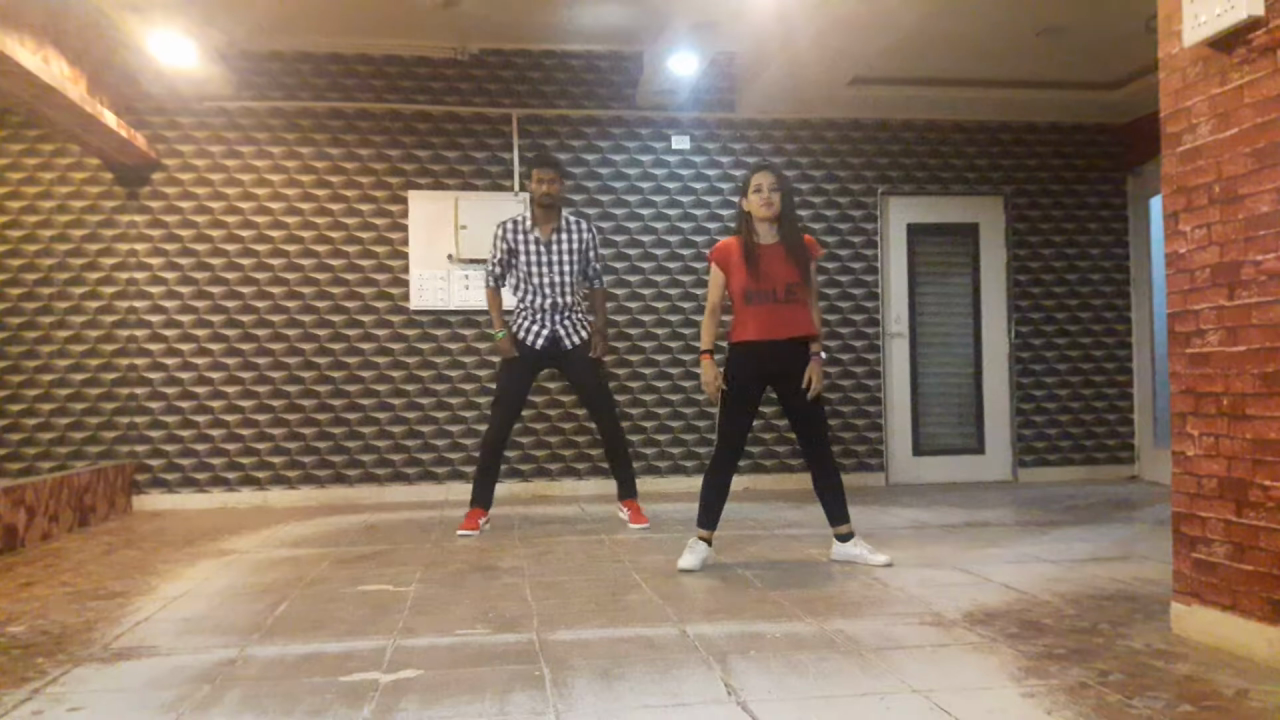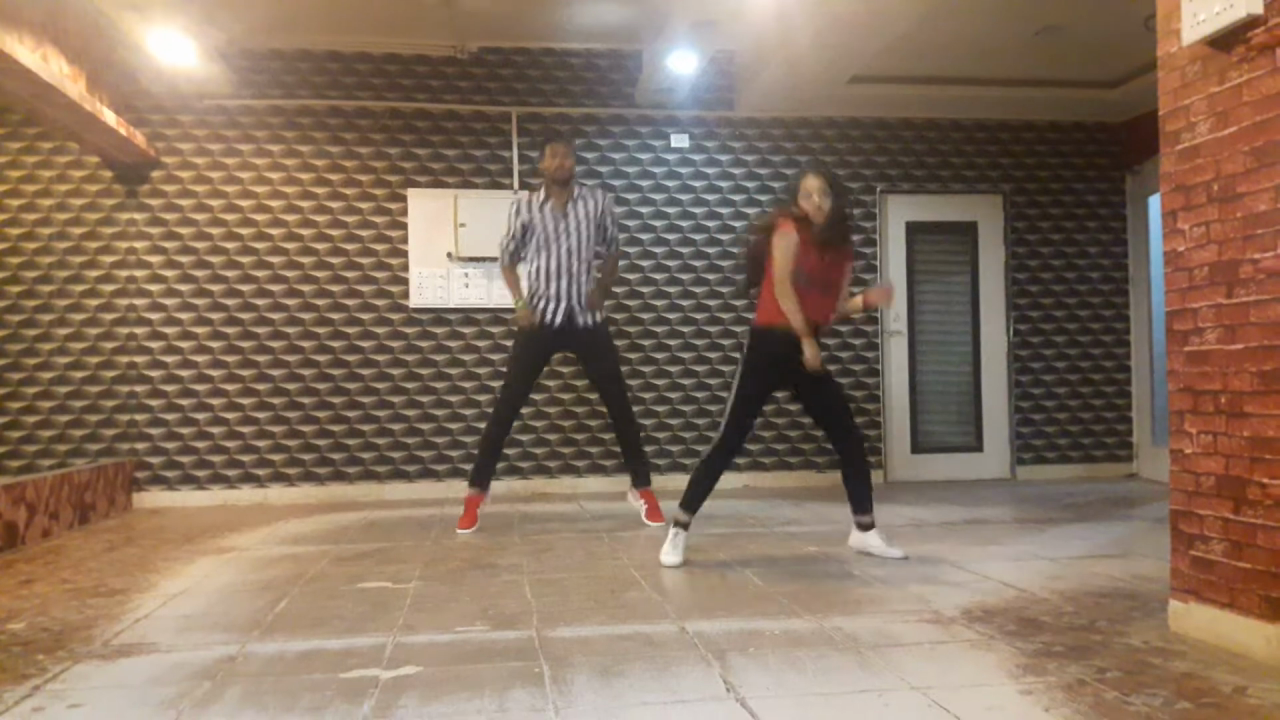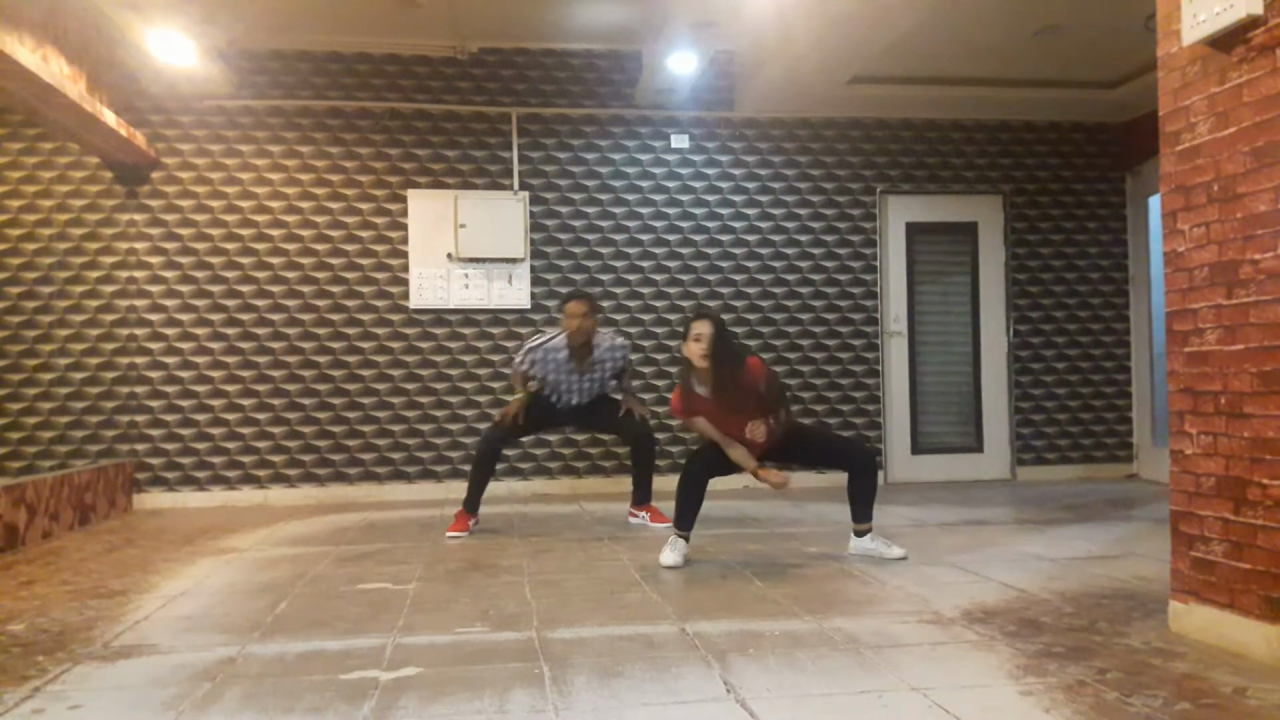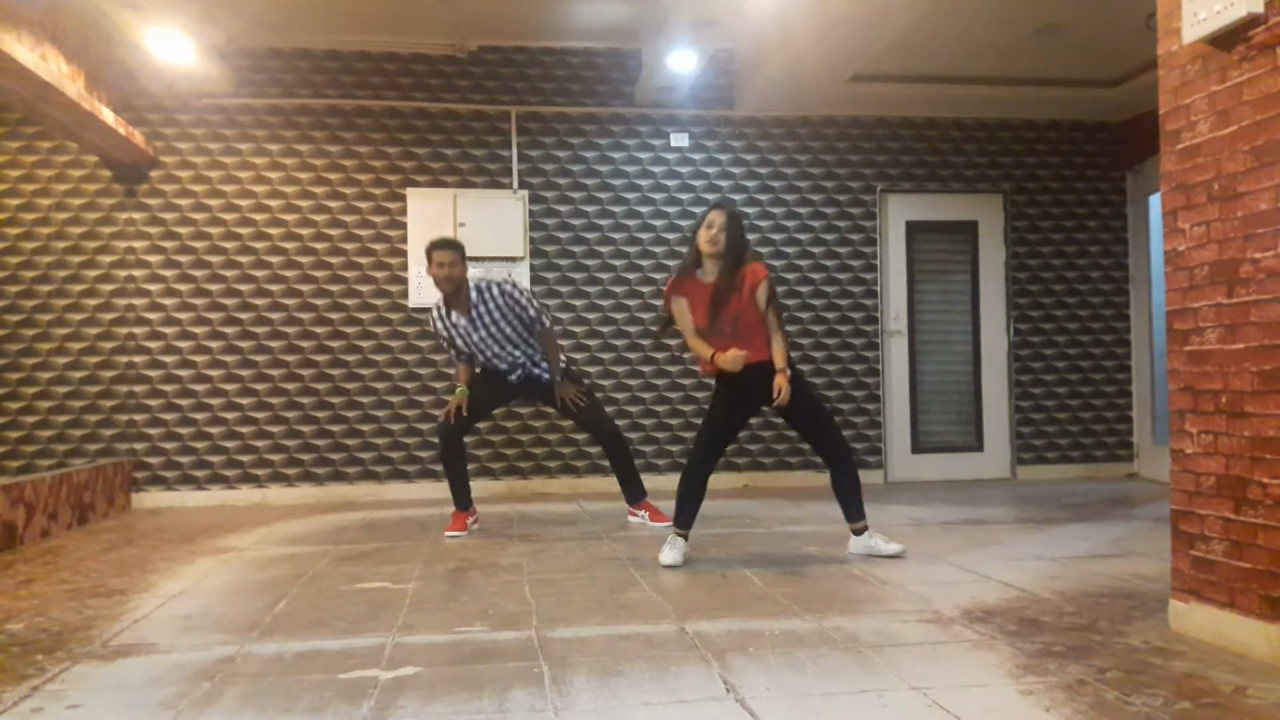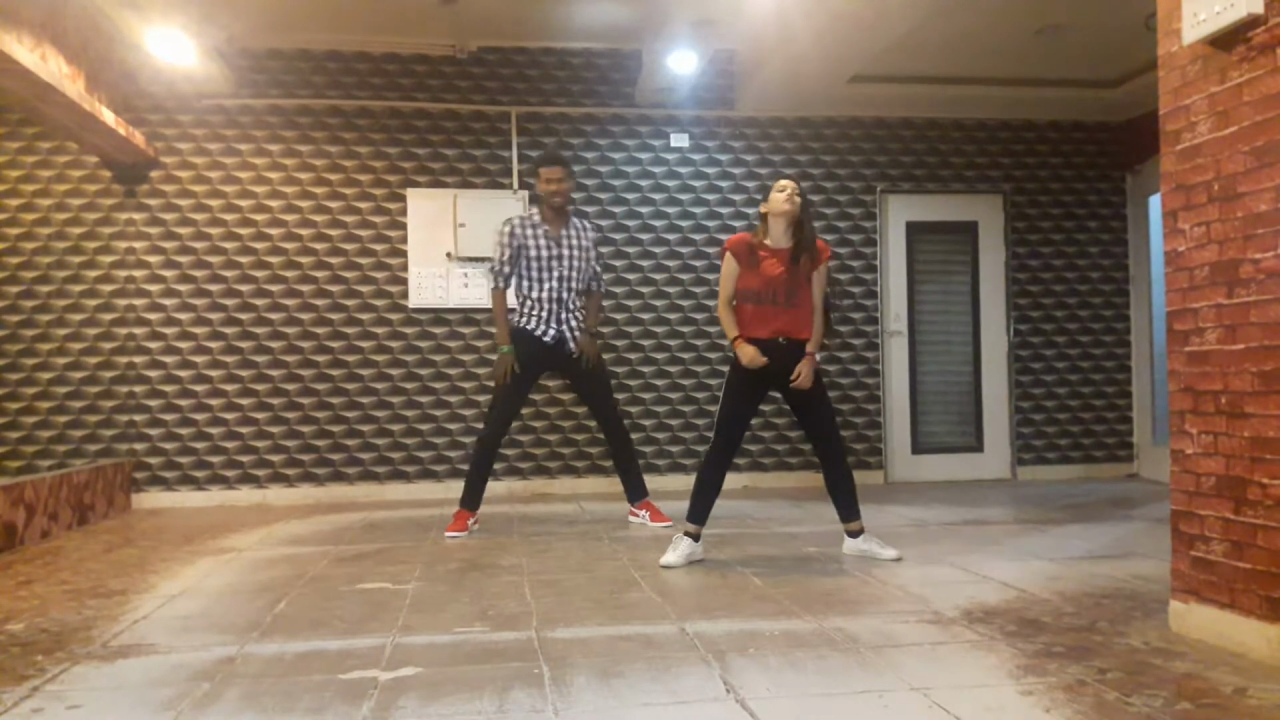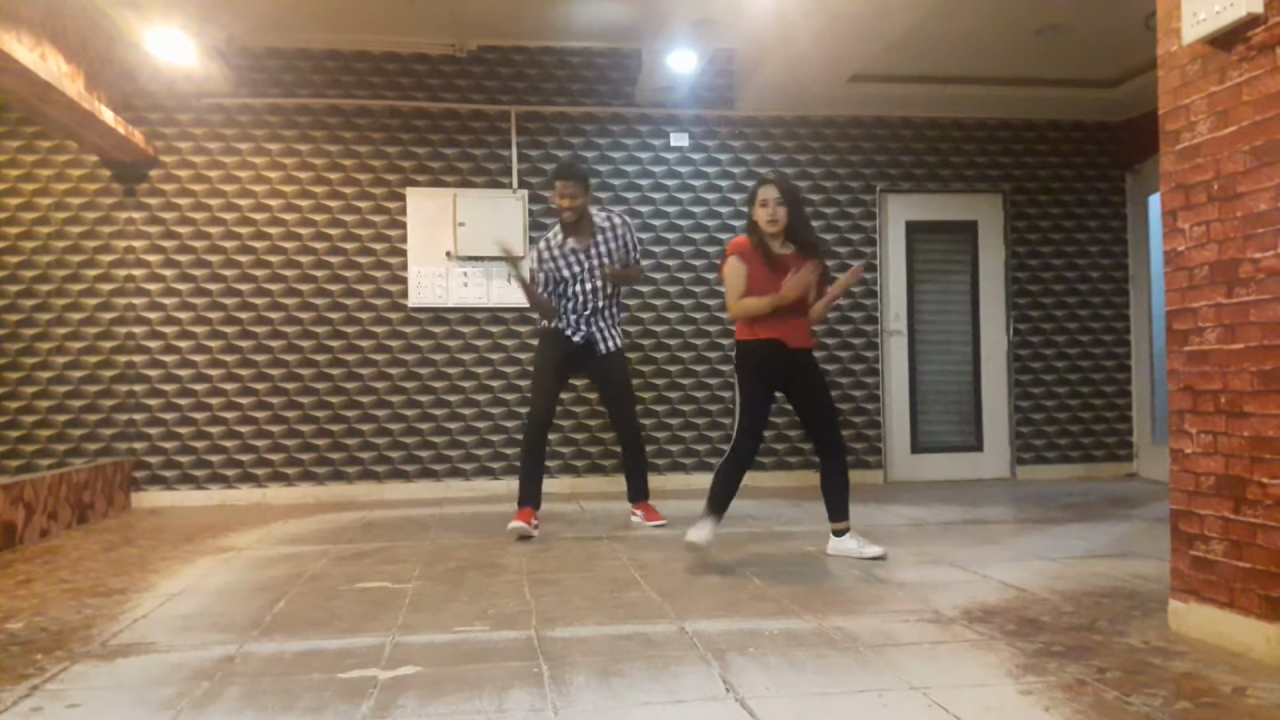
dt=0.7s
person 1, frame 1
left shoulder: (803, 247)
right shoulder: (727, 252)
left elbow: (812, 305)
right elbow: (713, 309)
left wrist: (817, 355)
right wrist: (706, 357)
left hip: (793, 356)
right hip: (746, 357)
left knee: (818, 448)
right knee: (727, 451)
left ankle: (844, 540)
right ankle: (702, 541)
person 1, frame 2
left shoulder: (838, 246)
right shoulder: (789, 228)
left elbow: (836, 306)
right elbow: (781, 282)
left wrist: (866, 299)
right wrist: (805, 338)
left hip: (808, 353)
right hip: (771, 347)
left knee: (848, 439)
right knee: (731, 439)
left ankle: (865, 530)
right ankle: (679, 528)
person 1, frame 3
left shoulder: (750, 369)
right shoulder: (683, 400)
left elbow: (779, 412)
right elbow: (726, 442)
left wrist: (767, 427)
right wrist: (758, 471)
left hip: (775, 437)
right hip: (733, 445)
left knee: (862, 457)
right knee: (695, 468)
left ankle: (863, 537)
right ankle: (679, 540)
person 1, frame 4
left shoulder: (752, 276)
right shoulder: (680, 288)
left elbow: (773, 327)
right elbow: (692, 338)
left wrist: (781, 372)
right wrist: (716, 357)
left hip: (774, 374)
right hip: (732, 381)
left knee: (836, 448)
right knee: (701, 455)
left ankle: (861, 535)
right ankle: (678, 538)
person 1, frame 5
left shoulder: (814, 253)
right shoulder: (740, 248)
left elbow: (817, 310)
right elbow: (724, 304)
left wrist: (811, 356)
right wrist: (739, 344)
left hip: (795, 355)
right hip: (752, 355)
left knee: (830, 445)
right knee: (722, 446)
left ankle: (856, 535)
right ankle: (690, 539)
person 1, frame 6
left shoulder: (807, 255)
right shoulder: (741, 251)
left elbow: (810, 317)
right elbow: (737, 309)
left wrist: (838, 290)
right wrist: (781, 297)
left hip: (797, 357)
right hip: (756, 355)
left knee: (832, 442)
right knee: (747, 441)
left ankle: (841, 535)
right ankle: (708, 522)
person 2, frame 1
left shoulder: (583, 231)
right shoulder: (509, 231)
left elbow: (595, 282)
right elbow: (494, 282)
left wrist: (599, 328)
right wrist: (500, 331)
left hip: (572, 335)
right hip: (527, 335)
left knee: (606, 414)
right knee: (501, 420)
left ankle: (628, 499)
right ankle: (479, 508)
person 2, frame 2
left shoulder: (597, 201)
right shoulder: (525, 207)
left elbow: (611, 249)
right elbow: (509, 258)
left wrist: (603, 287)
right wrist: (521, 303)
left hip: (587, 319)
right hip: (542, 318)
left knee: (618, 401)
right knee: (510, 402)
left ankle: (641, 487)
right ankle: (477, 492)
person 2, frame 3
left shoulder: (615, 346)
right shoulder: (541, 347)
right elbow: (519, 371)
left wrist: (629, 396)
right wrist: (520, 396)
left hip: (590, 403)
right hip: (547, 404)
left knee: (641, 432)
right knee: (493, 439)
left ankle: (641, 506)
right ankle: (468, 512)
person 2, frame 4
left shoulder: (501, 292)
right shoulder: (440, 318)
left elbow: (544, 327)
right elbow: (464, 357)
left wrist: (559, 379)
right wrist: (462, 389)
left hip: (543, 369)
right hip: (499, 375)
left knee: (606, 430)
right knee: (450, 427)
left ankle: (638, 503)
right ankle: (464, 511)
person 2, frame 5
left shoulder: (585, 231)
right shoulder: (515, 230)
left elbow: (594, 290)
right elbow: (499, 288)
left wrist: (590, 334)
right wrist: (505, 346)
left hip: (574, 339)
right hip: (530, 336)
left knee: (611, 420)
right knee: (496, 425)
left ankle: (639, 502)
right ankle: (467, 510)
person 2, frame 6
left shoulder: (616, 225)
right shoulder: (547, 248)
left elbow: (637, 268)
right elbow: (546, 309)
left wrist: (621, 276)
right wrist: (523, 279)
left hip: (605, 339)
right hip: (560, 337)
left knee: (627, 424)
right knee: (539, 418)
left ankle: (640, 503)
right ankle: (527, 510)
